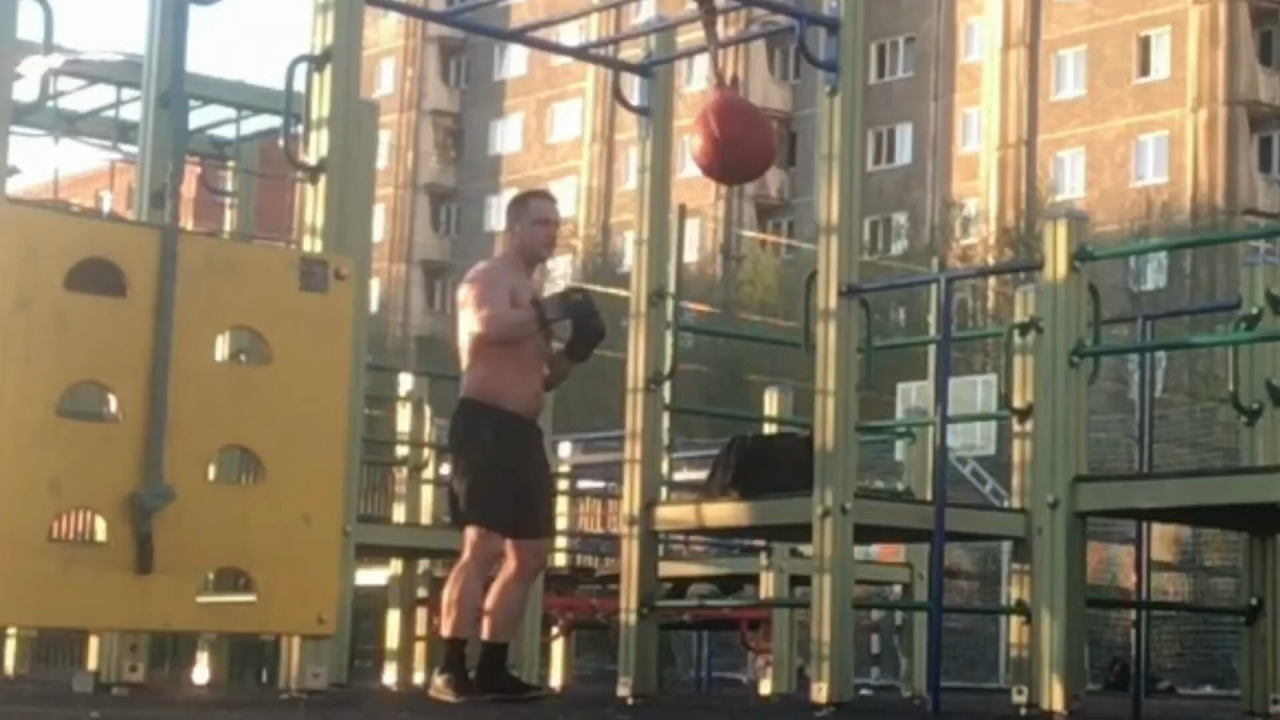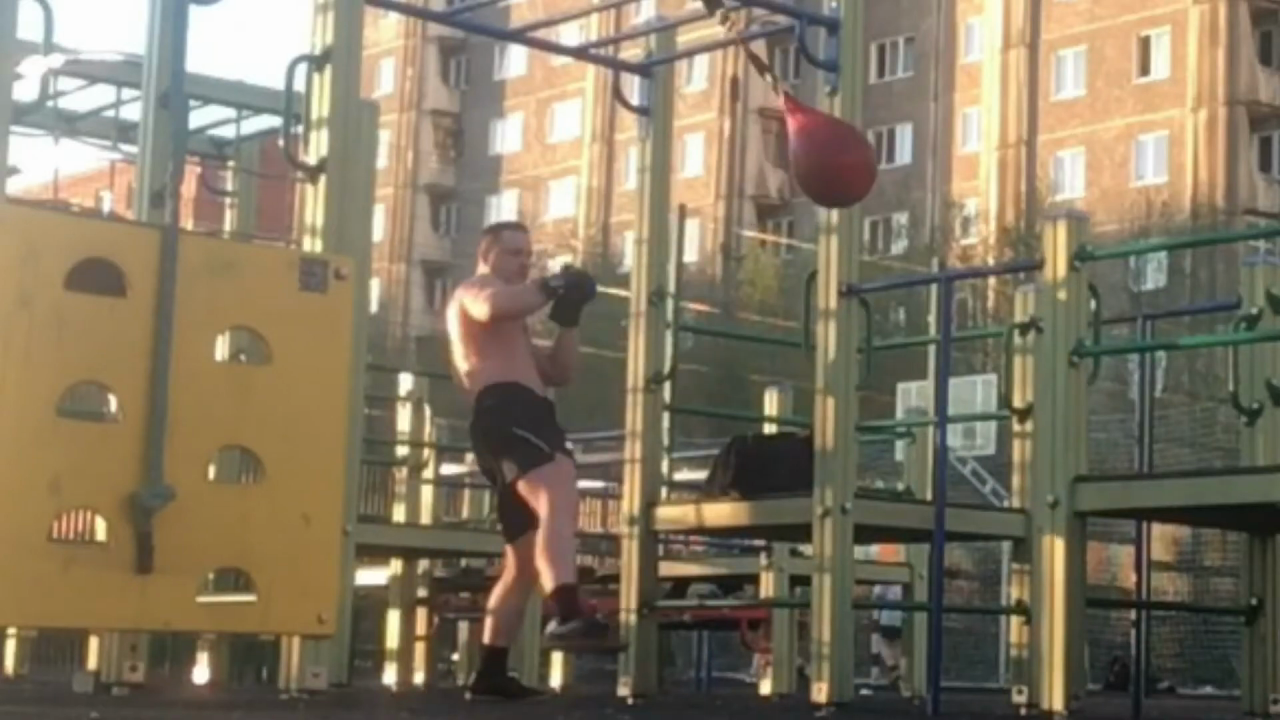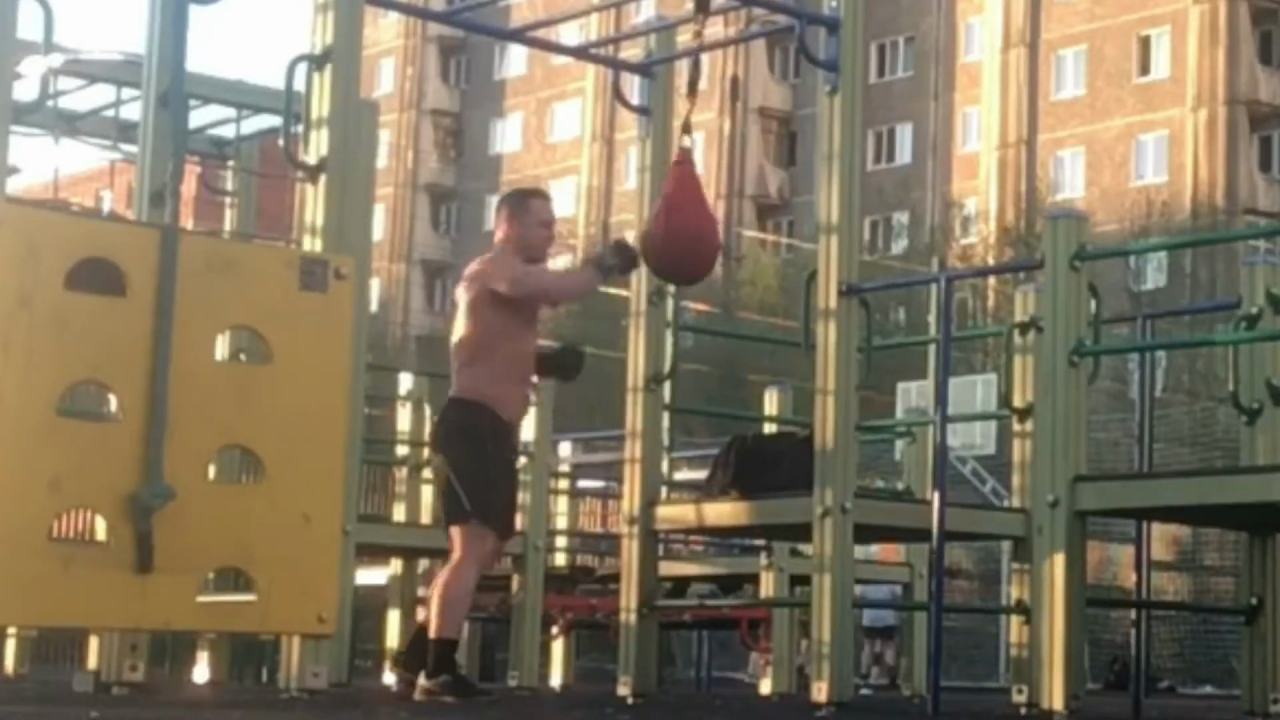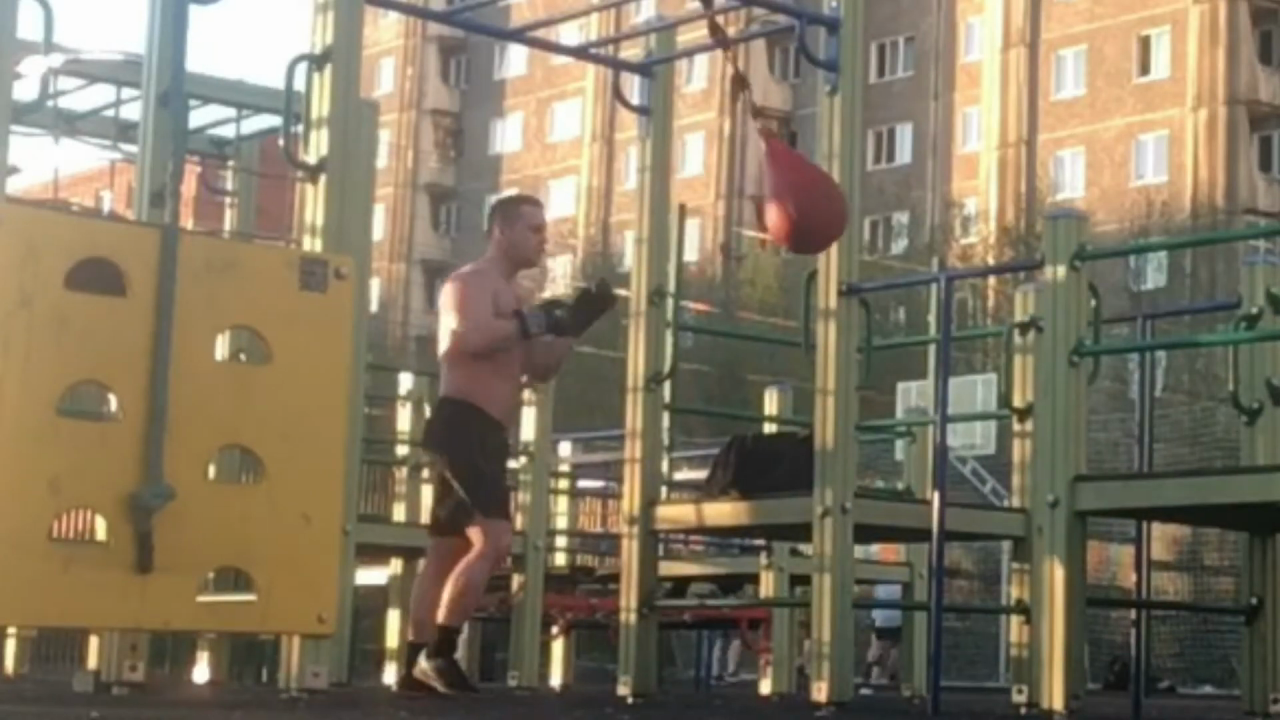
dt=0.7s
person 1, frame 1
left shoulder: (536, 296)
right shoulder: (486, 278)
right elbow: (488, 326)
left wrist: (569, 354)
right wrist: (549, 311)
left hip: (523, 433)
right hip: (483, 426)
left knee: (529, 555)
right knee: (481, 549)
left ankle: (491, 670)
right ankle: (449, 670)
person 1, frame 2
left shoulder: (514, 327)
right shoulder: (473, 289)
left elbow: (559, 374)
right elbow: (496, 308)
left wrist: (568, 319)
right wrist: (555, 286)
left hip: (518, 428)
right hip: (506, 414)
left knee: (525, 561)
right knee: (562, 489)
left ankle: (490, 673)
right ankle: (568, 615)
person 1, frame 3
left shoulder: (519, 280)
right shoulder: (488, 271)
right elbow: (562, 287)
left wrist: (546, 361)
right wrist: (607, 262)
left hip: (495, 435)
right hip: (469, 428)
left knee: (471, 552)
right knee: (475, 547)
left ankle: (419, 658)
right ankle: (439, 671)
person 1, frame 4
left shoulder: (504, 294)
right shoulder: (472, 281)
left elbow: (540, 369)
right elbow: (467, 341)
left wrist: (575, 318)
right wrist: (533, 322)
left hip: (482, 434)
right hip: (463, 428)
left knee: (447, 552)
right knee: (493, 542)
left ankle: (418, 667)
right ankle: (439, 655)
